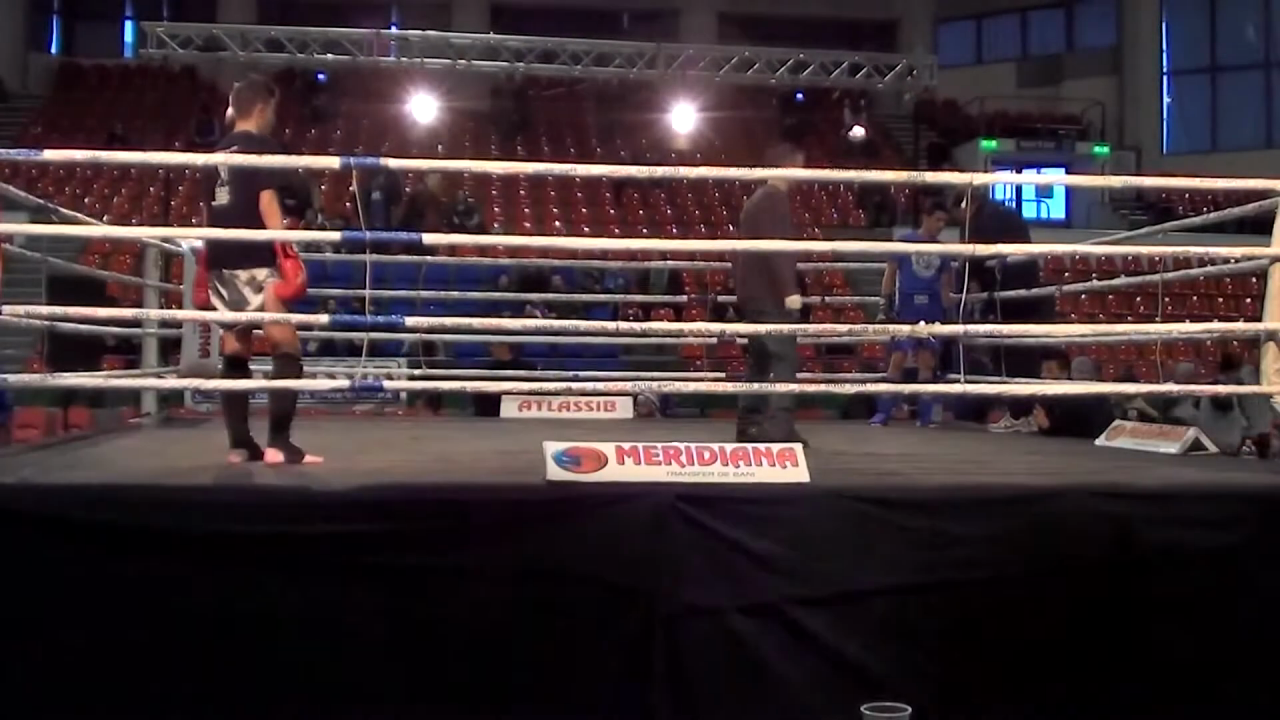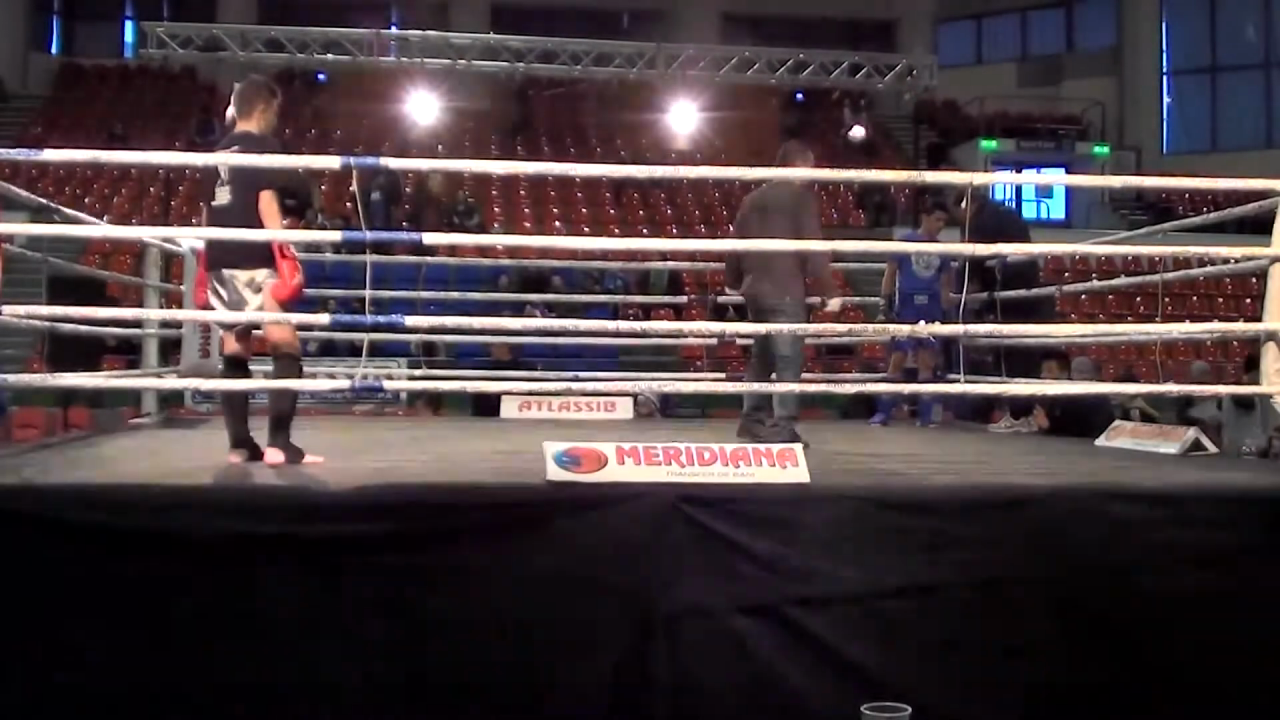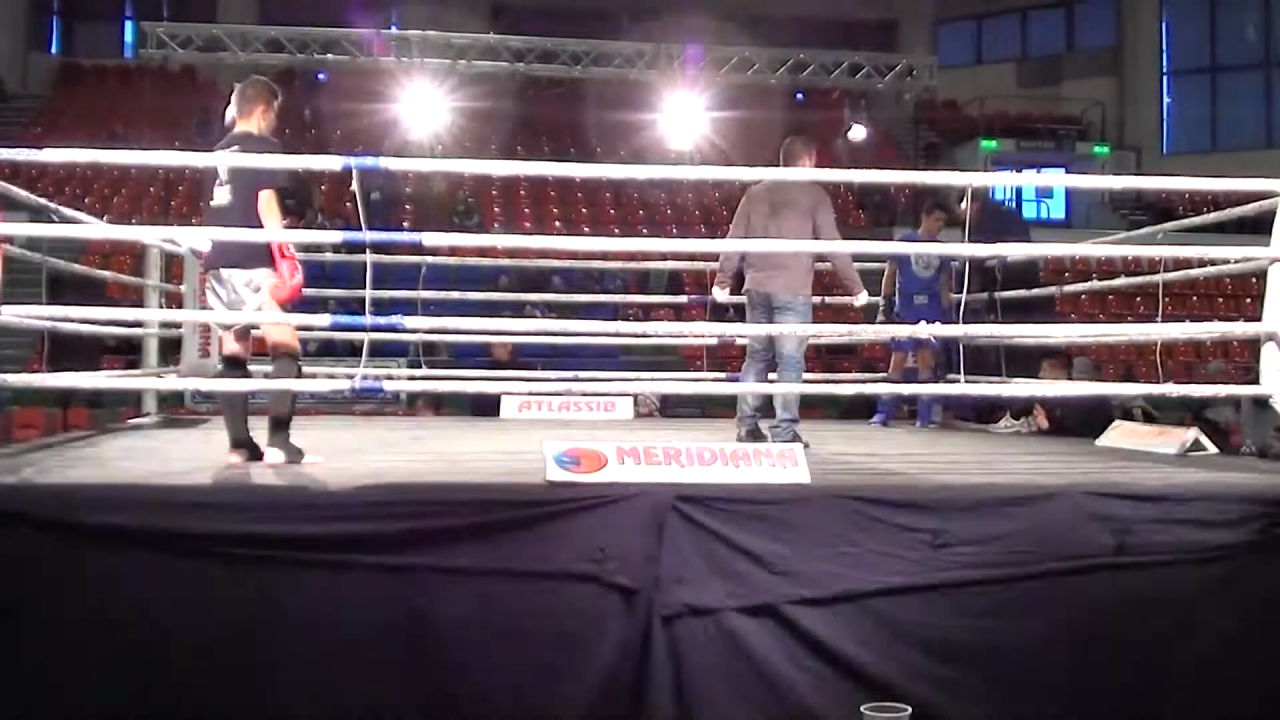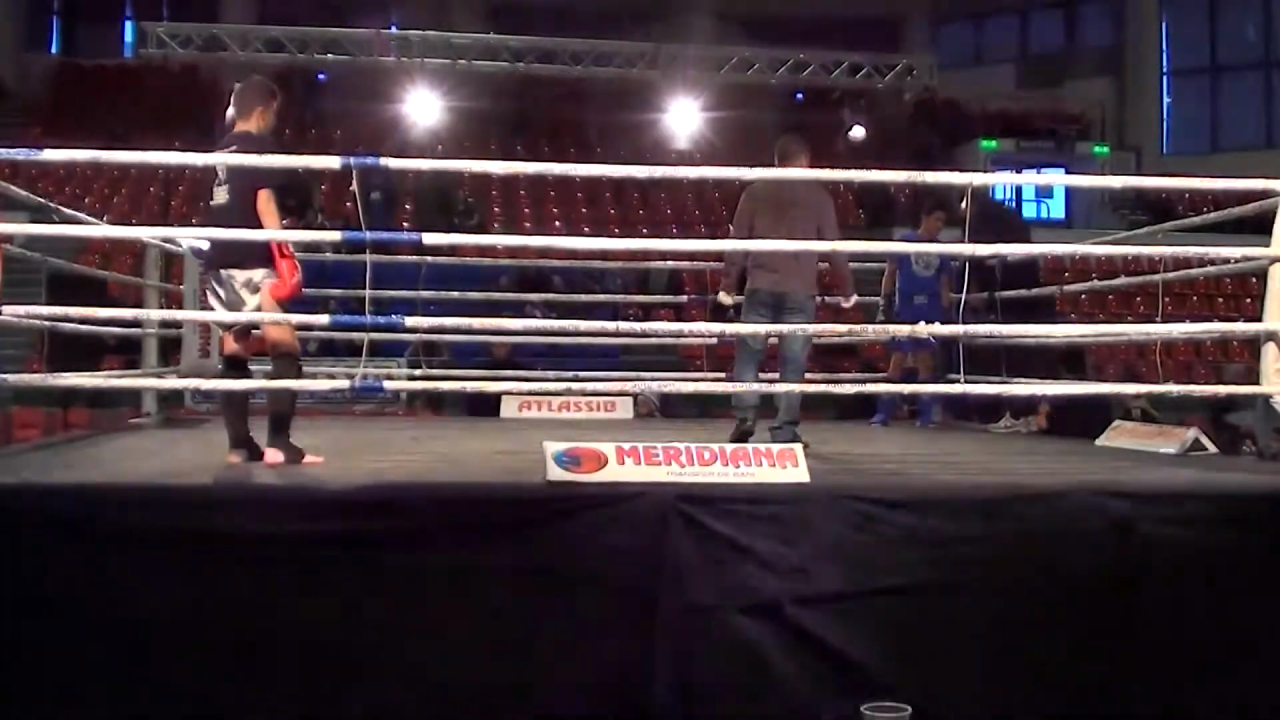
dt=0.2s
person 1, frame 1
left shoulder: (216, 153)
right shoulder: (263, 148)
left elbow: (208, 211)
right elbow: (267, 202)
left wrist: (207, 262)
right wrist: (286, 254)
left hip: (221, 263)
right hip: (255, 262)
left knee: (235, 352)
right knee: (287, 347)
left ankle: (239, 443)
right ankle: (279, 443)
person 1, frame 2
left shoulder: (217, 154)
right shoulder: (264, 148)
left elbow: (209, 211)
right elbow: (267, 202)
left wrist: (206, 263)
right wrist: (286, 254)
left hip: (221, 263)
right hip: (254, 262)
left knee: (235, 352)
right knee: (286, 347)
left ankle: (240, 443)
right ankle: (279, 442)
person 1, frame 3
left shoulder: (217, 153)
right shoulder: (264, 147)
left elbow: (210, 211)
right elbow: (266, 202)
right wrist: (285, 254)
left hip: (220, 263)
right hip: (253, 262)
left knee: (234, 352)
right knee: (285, 347)
left ankle: (240, 444)
right ankle: (278, 443)
person 1, frame 4
left shoulder: (217, 153)
right shoulder: (261, 147)
left elbow: (211, 209)
right elbow: (264, 200)
right wrist: (283, 253)
left hip: (219, 263)
right hip: (251, 262)
left knee: (234, 352)
right knee: (285, 347)
left ankle: (239, 444)
right ankle: (278, 443)
person 2, frame 1
left shoulder: (758, 199)
right shoulder: (776, 198)
right elbow: (779, 248)
right wrist: (790, 290)
left hip: (749, 292)
right hip: (768, 293)
left knee: (759, 359)
right knee: (784, 357)
left ankle: (749, 422)
right ankle: (779, 425)
person 2, frame 2
left shoulder: (754, 198)
right shoulder: (802, 196)
right elbow: (814, 248)
left wrist: (732, 282)
right wrist: (830, 291)
left hip: (753, 289)
right hip: (785, 292)
left knee: (760, 358)
right knee: (788, 360)
left ankle: (751, 422)
right ankle: (782, 429)
person 2, frame 3
left shoulder: (756, 193)
right shoulder: (815, 194)
left elbow: (735, 240)
right elbow: (832, 244)
left wrist: (722, 280)
right wrist: (856, 286)
left hip: (756, 288)
right hip: (793, 291)
left knee: (757, 356)
right knee: (790, 362)
left ankle: (747, 424)
right ankle: (784, 432)
person 2, frame 4
left shoulder: (755, 193)
right shoulder: (818, 194)
left elbow: (738, 243)
right elbow: (833, 245)
left wrist: (728, 285)
right wrist: (846, 289)
left hip: (761, 287)
right hip: (800, 291)
left knee: (749, 355)
right knee: (793, 364)
left ankle: (745, 416)
right ankle: (785, 432)
person 3, frame 1
right shoulder: (905, 241)
left elbow: (945, 285)
right elbow: (890, 273)
left wrist: (947, 314)
right wrist: (885, 304)
left hip: (932, 309)
right hip: (906, 307)
left knee: (927, 361)
right knee: (898, 359)
left ankle: (925, 415)
right ankle: (883, 412)
person 3, frame 2
right shoulder: (905, 241)
left elbow: (944, 285)
right elbow: (890, 273)
left wrist: (946, 315)
right wrist: (885, 304)
left hip: (932, 309)
right hip: (906, 307)
left knee: (927, 361)
right knee: (897, 358)
left ankle: (925, 414)
right ankle: (883, 412)
person 3, frame 3
right shoulder: (905, 241)
left elbow: (944, 285)
right elbow: (890, 274)
left wrist: (947, 314)
right wrist: (885, 305)
left hip: (932, 310)
right hip: (906, 308)
left knee: (928, 362)
right knee: (898, 359)
left ankle: (925, 415)
right ankle: (883, 413)
person 3, frame 4
right shoulder: (905, 242)
left elbow: (944, 285)
right elbow: (890, 273)
left wrist: (947, 314)
right wrist: (885, 305)
left hip: (932, 311)
right hip: (906, 308)
left knee: (927, 362)
right knee: (898, 359)
left ankle: (925, 414)
right ankle: (884, 412)
person 4, frame 1
left shoulder: (978, 222)
right shoulder: (1010, 216)
left elbow: (975, 260)
left wrist: (974, 284)
left hip: (1006, 289)
right hip: (1027, 285)
left knee: (1008, 352)
right knee: (1025, 353)
left ankle: (1016, 414)
right ankle: (1028, 413)
person 4, frame 2
left shoulder: (980, 221)
right shoulder: (1011, 215)
left elbow: (974, 269)
left hip: (1007, 301)
left knee: (1008, 356)
right knee: (1026, 354)
left ankle: (1015, 416)
right ankle: (1027, 415)
person 4, frame 3
left shoulder: (980, 217)
right shoulder: (1011, 214)
left elbow: (975, 261)
left wrist: (974, 292)
left hip: (1006, 285)
left knee: (1007, 349)
right knee: (1024, 348)
person 4, frame 4
left shoulder: (980, 220)
right shoulder: (1011, 216)
left elbow: (977, 258)
left wrist: (977, 293)
left hip: (1007, 287)
right hip: (1028, 283)
left knee: (1008, 352)
right knee: (1028, 351)
left ankle: (1015, 415)
right ankle: (1030, 414)
